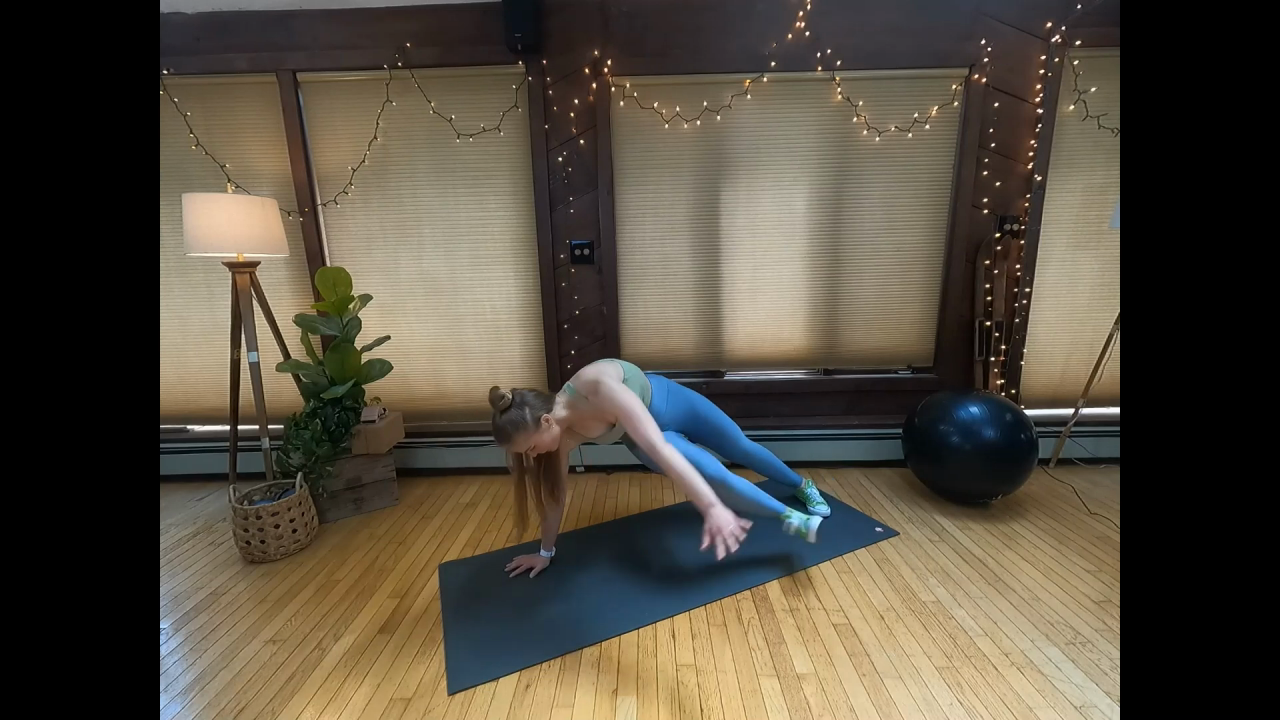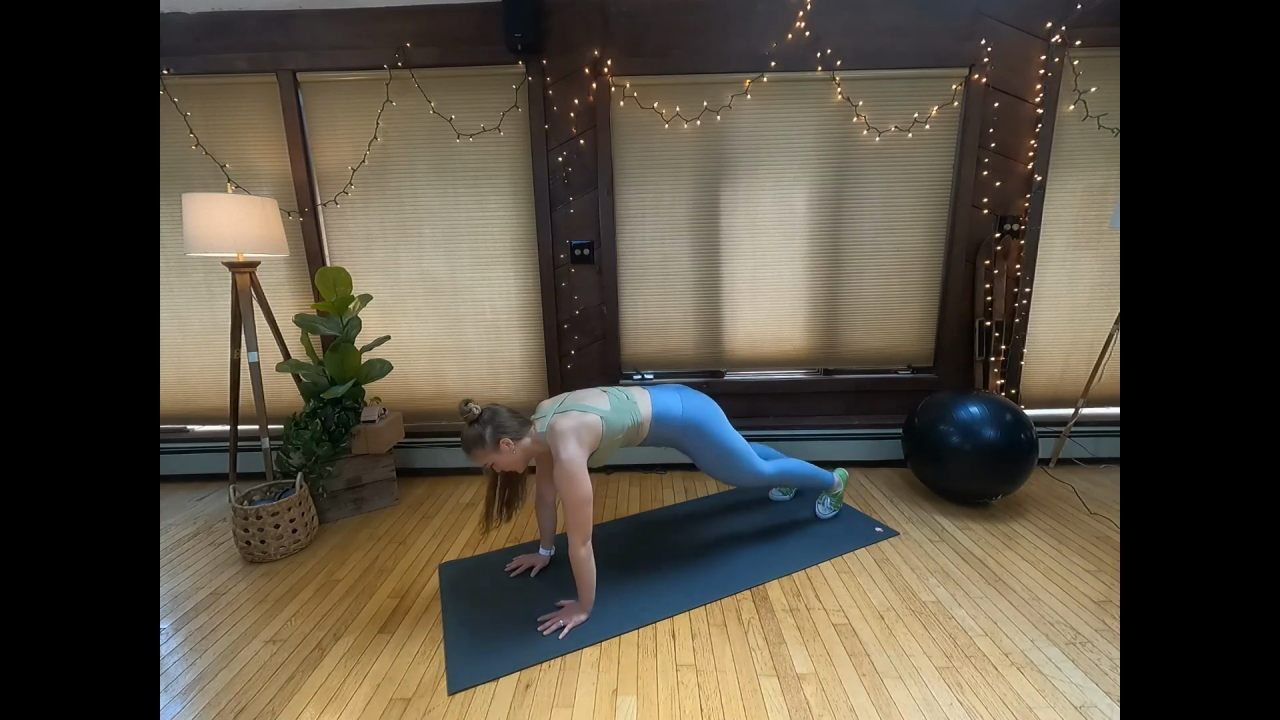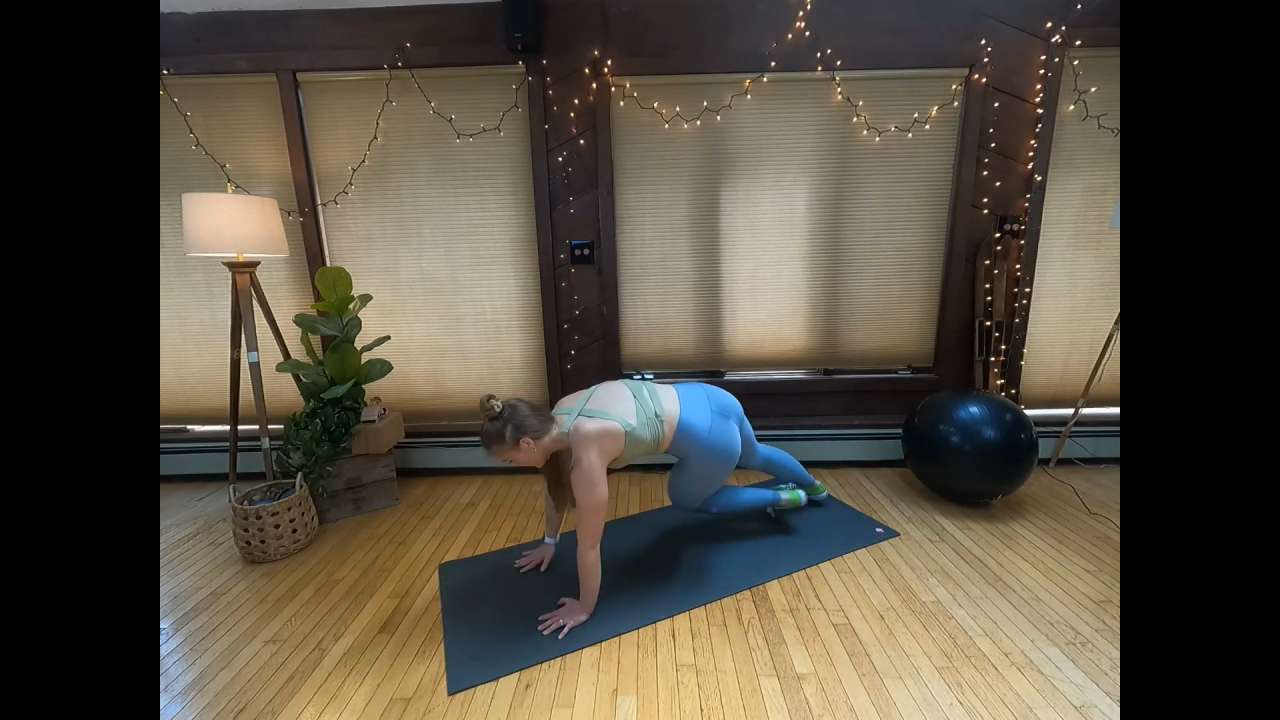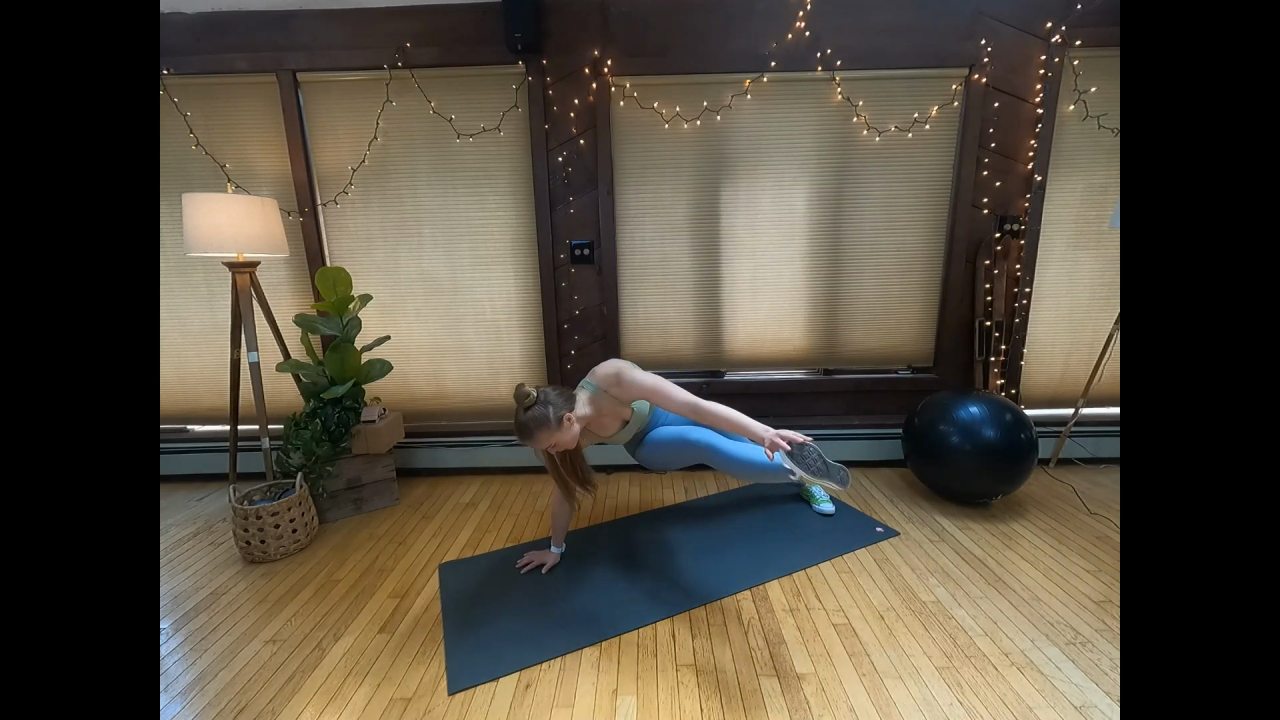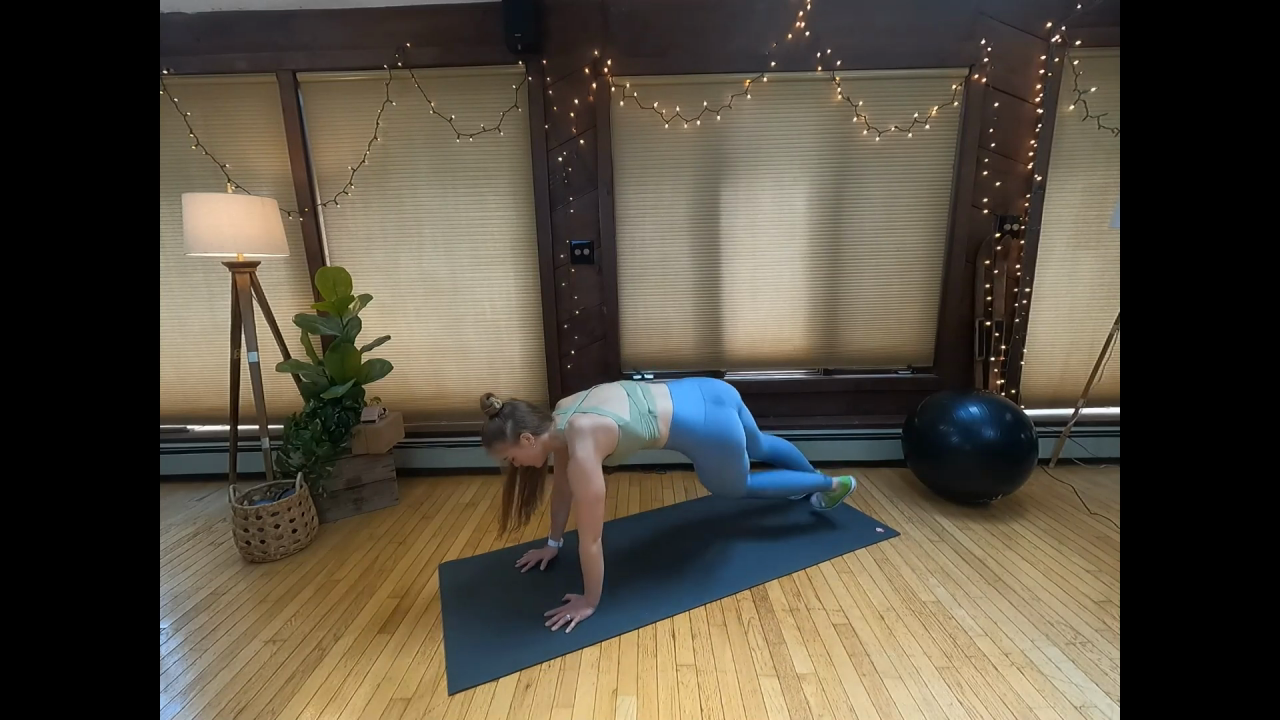
dt=1s
person 1, frame 1
left shoulder: (598, 385)
right shoulder: (557, 427)
left elbow: (656, 447)
right elbow: (552, 493)
left wrist: (711, 508)
right wrist: (545, 551)
left hip: (666, 400)
right hip: (638, 430)
left knee: (742, 449)
right knee: (713, 476)
left ankle: (801, 485)
right ankle: (791, 518)
person 1, frame 2
left shoulder: (566, 449)
right shoulder: (539, 421)
left elbow: (581, 540)
right elbow: (546, 493)
left wrist: (583, 608)
right wrist: (544, 549)
left hip: (684, 414)
right hip: (670, 399)
left knee: (752, 471)
right knee: (733, 454)
left ankle: (833, 483)
right ankle: (790, 478)
person 1, frame 3
left shoulder: (587, 453)
right shoulder: (559, 417)
left elbow: (589, 544)
right elbow: (560, 483)
left wrist: (585, 607)
right wrist: (549, 541)
left hip: (710, 437)
right hip: (710, 398)
left knee: (685, 499)
right knee: (748, 454)
left ankle: (780, 497)
right ankle: (808, 488)
person 1, frame 4
left shoulder: (613, 377)
right shoulder: (569, 426)
left elbow: (694, 406)
right elbow: (564, 491)
left wrist: (762, 432)
right wrist: (555, 548)
left hip: (672, 411)
right hip: (649, 445)
right knee: (704, 445)
left ankle: (806, 474)
right ankle: (799, 475)
person 1, frame 5
left shoulder: (581, 447)
right shoulder: (559, 416)
left elbow: (590, 537)
right elbow: (562, 478)
left wrist: (589, 602)
right wrist: (553, 541)
left hip: (706, 426)
right hip: (703, 394)
left knee: (732, 487)
right knee: (756, 447)
left ankle: (831, 485)
right ankle: (812, 485)
